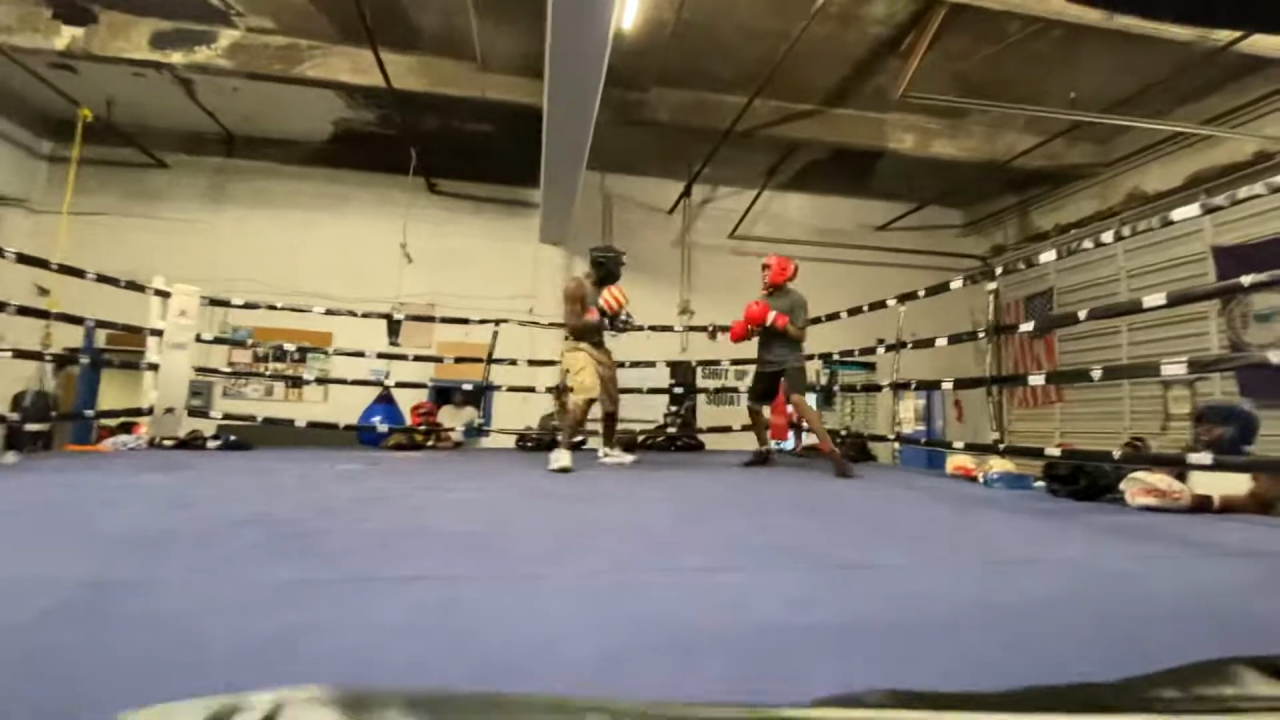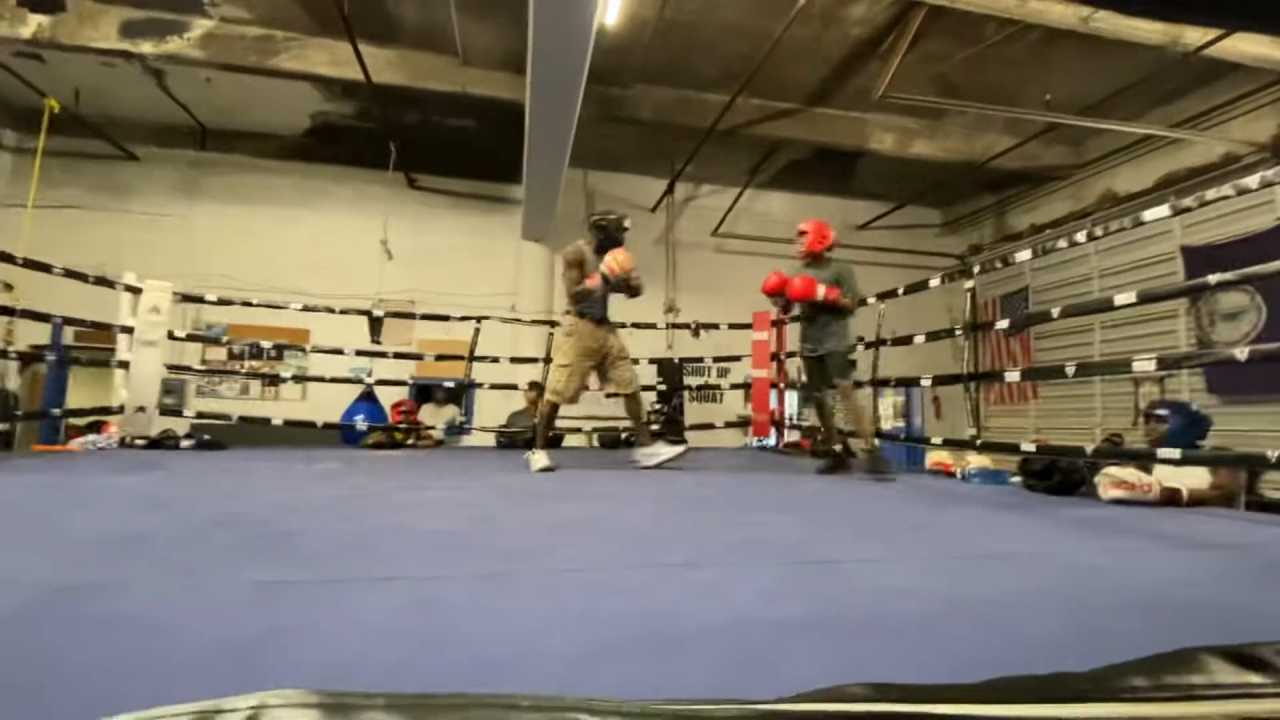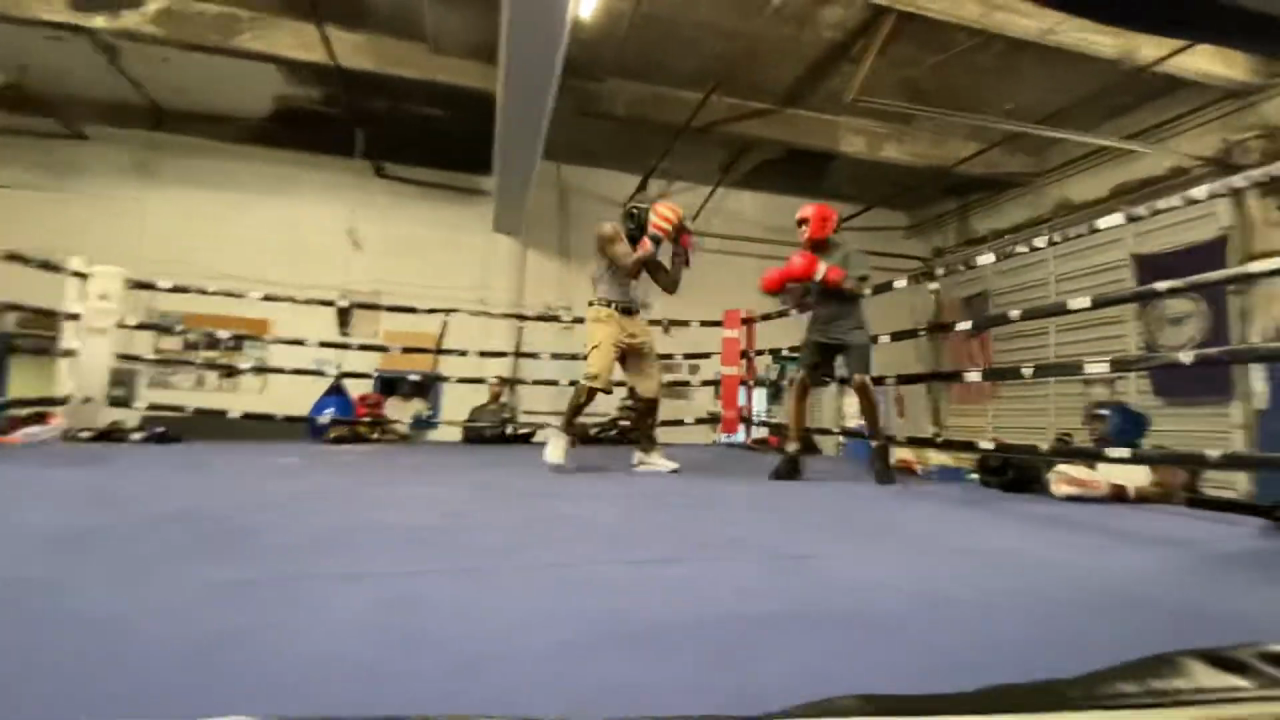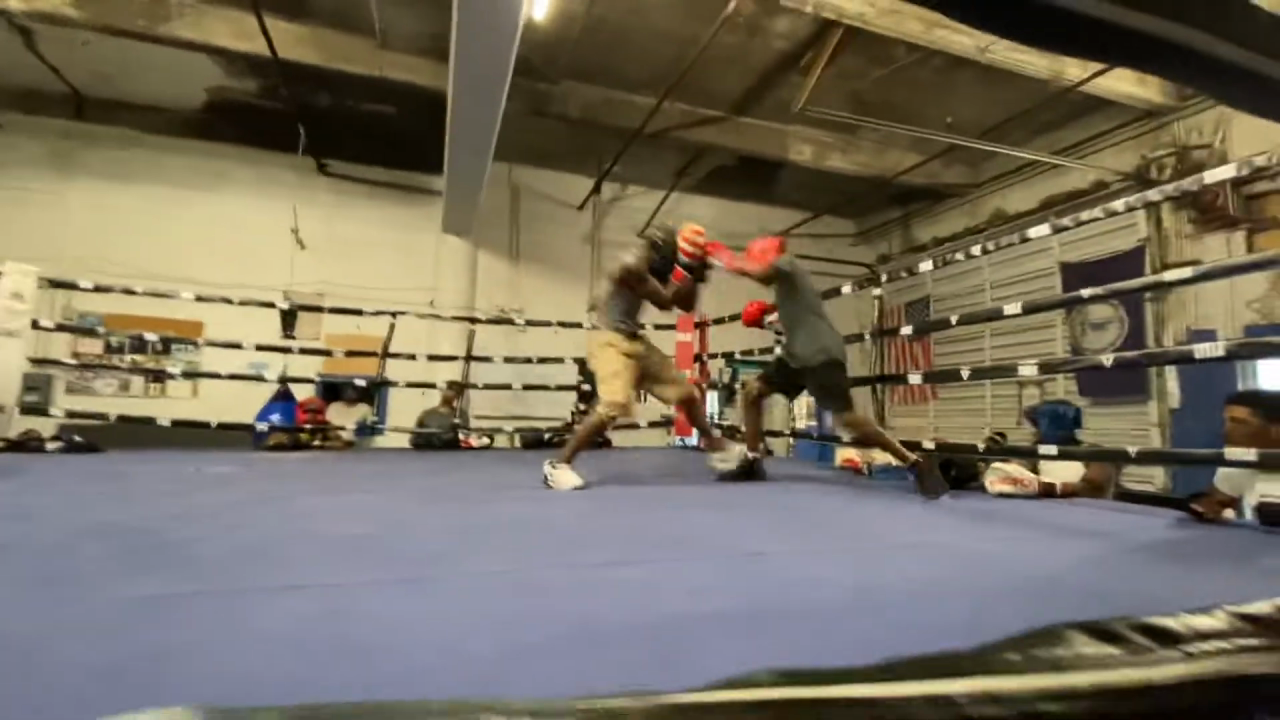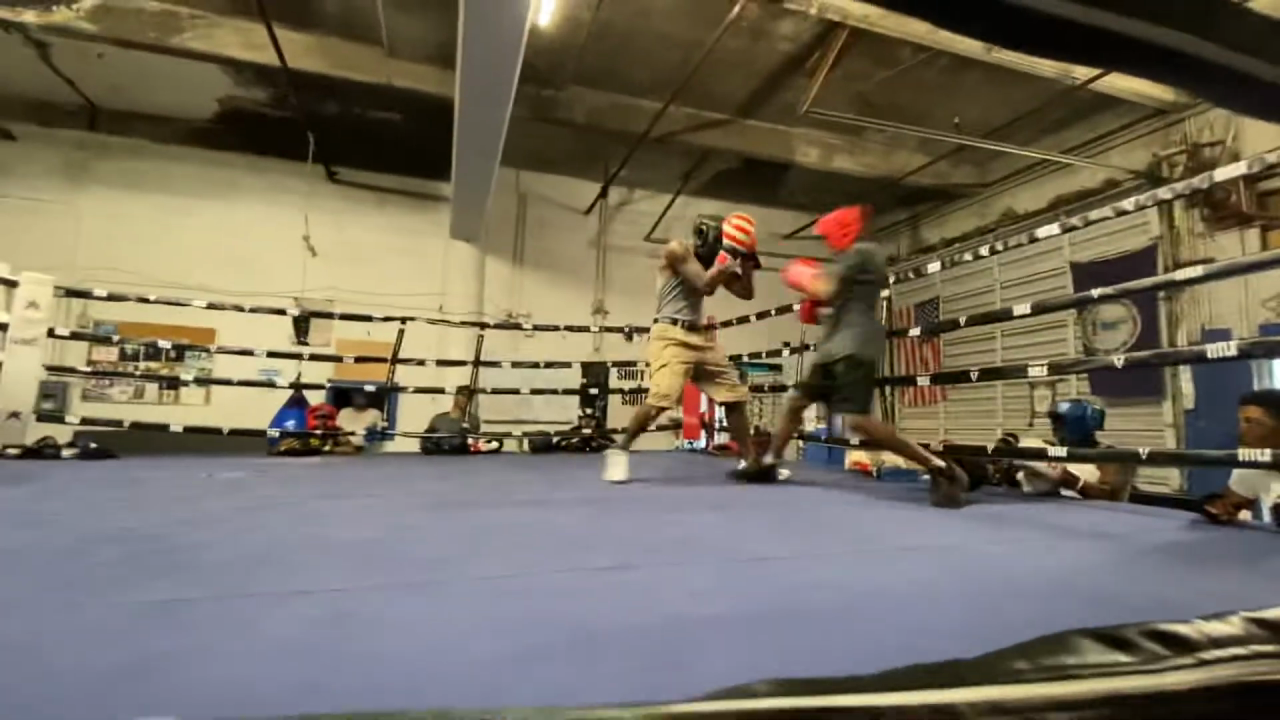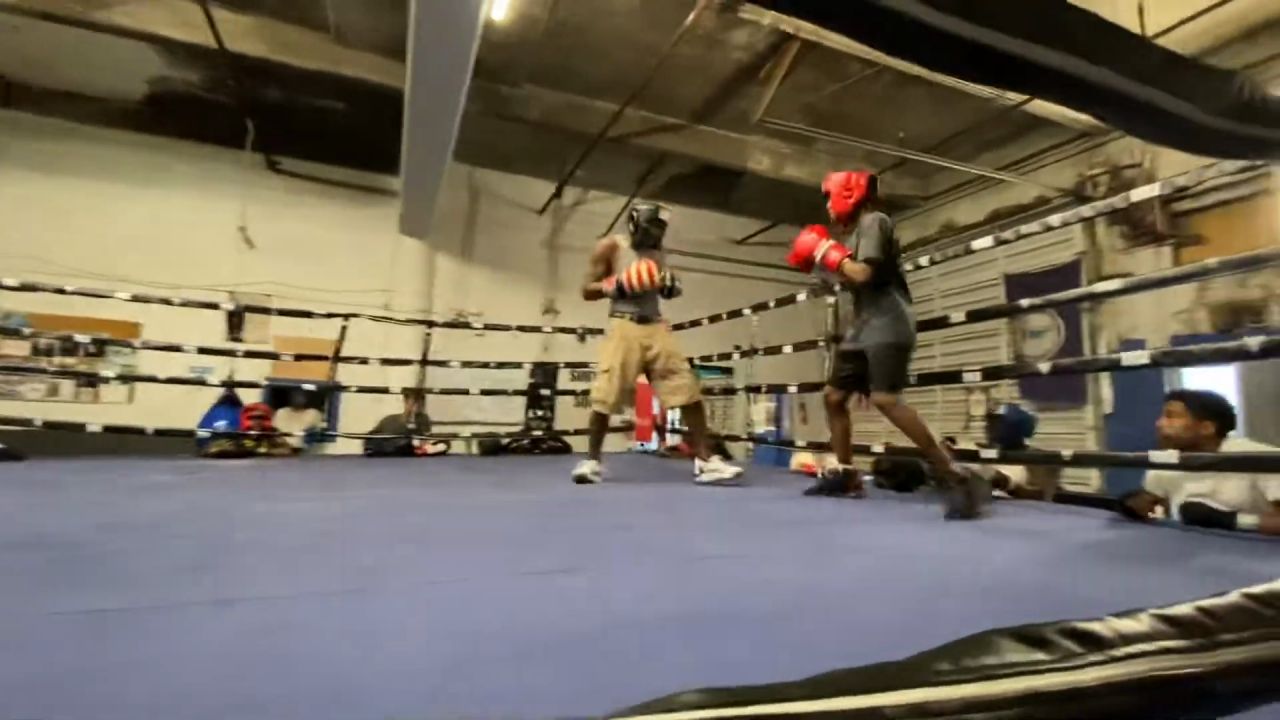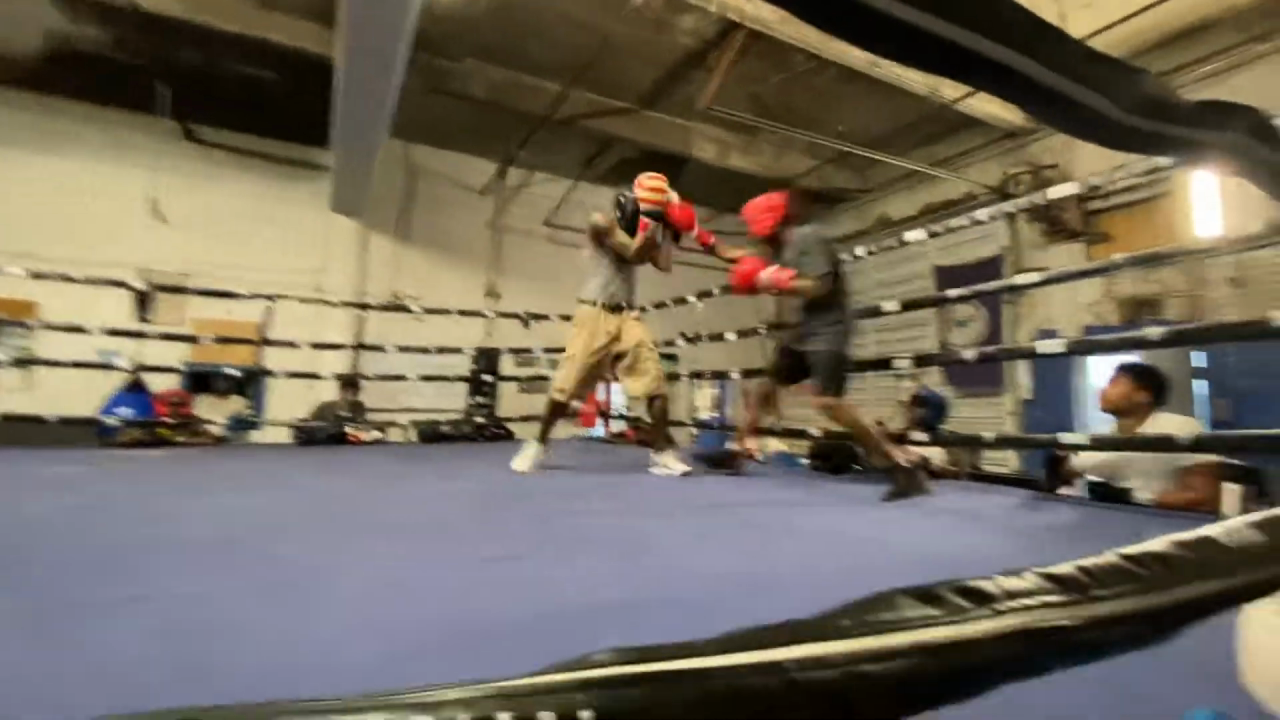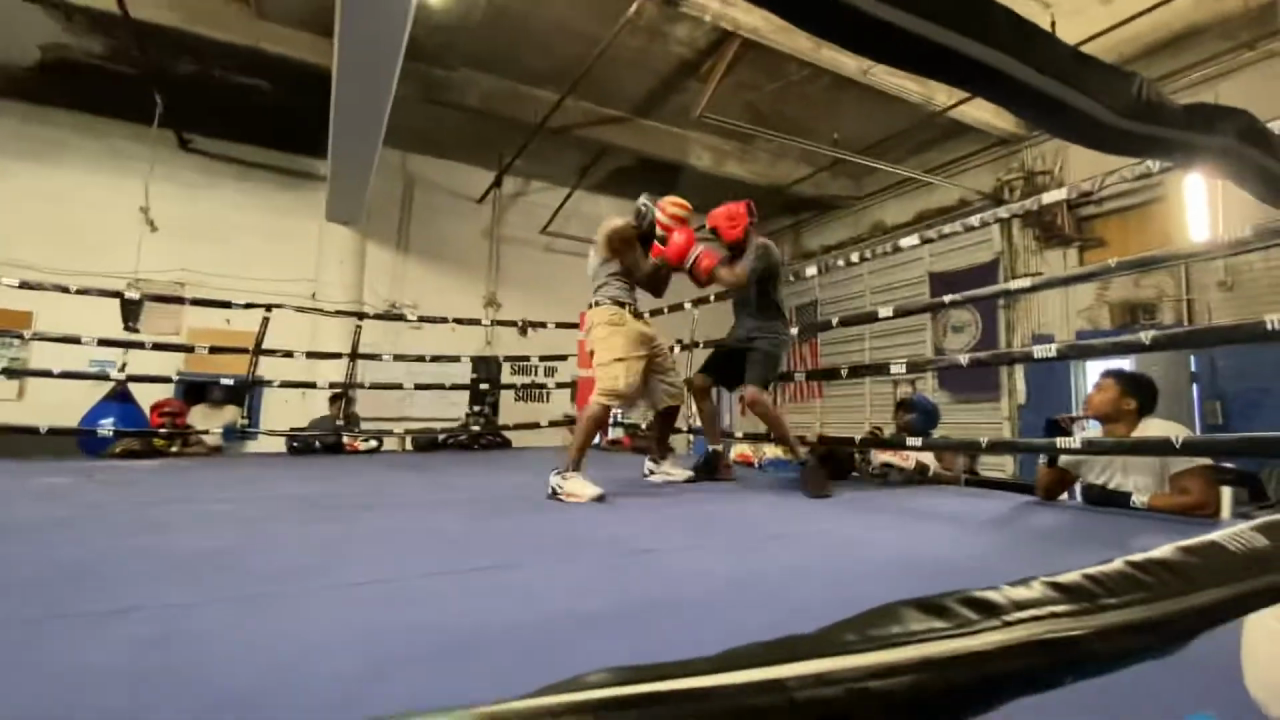
dt=0.4s
person 1, frame 1
left shoulder: (796, 299)
right shoulder: (763, 300)
left elbow: (799, 334)
left wrist: (773, 319)
right wrist: (746, 330)
left hip: (790, 361)
right hip: (766, 362)
left knee: (798, 402)
right knee: (753, 406)
left ankle: (833, 454)
right ankle: (763, 450)
person 1, frame 2
left shoulder: (839, 269)
right shoulder: (798, 272)
left elbow: (851, 306)
right elbow: (785, 308)
left wrist: (824, 293)
right wrist: (778, 294)
left hip: (835, 340)
right hip: (810, 344)
left knee: (843, 386)
right knee: (817, 396)
left ankle: (870, 449)
right ankle: (840, 452)
person 1, frame 3
left shoulder: (848, 253)
right shoulder: (803, 258)
left elbow: (857, 289)
left wrist: (825, 272)
right wrist: (778, 289)
left hip: (851, 330)
right hip: (820, 332)
left knee: (860, 382)
right knee: (800, 382)
left ankle: (878, 448)
right ankle: (792, 457)
person 1, frame 4
left shoulder: (787, 266)
right shoulder: (785, 283)
left elbow: (755, 269)
left wrist: (722, 255)
right wrist: (768, 316)
left hip: (819, 354)
right hip: (797, 353)
left knee: (847, 419)
right knee: (752, 391)
left ankle: (916, 463)
right ankle: (752, 464)
person 1, frame 5
left shoulder: (861, 252)
right shoulder: (867, 256)
left elbow: (825, 289)
left wrist: (800, 276)
right wrist: (820, 310)
left hip: (857, 348)
right hip: (837, 349)
left knee: (857, 420)
right knee: (795, 404)
right ankle: (768, 464)
person 1, frame 6
left shoulder: (874, 221)
right shoulder: (854, 229)
left elbow: (861, 274)
left wrist: (828, 253)
right wrist: (817, 258)
left hip: (889, 327)
right hip: (863, 331)
left knee: (885, 400)
right knee: (833, 398)
right ankle: (845, 475)
person 1, frame 7
left shoulder: (809, 236)
right shoulder: (785, 244)
left elbow: (819, 287)
right elbow: (753, 268)
left wrist: (773, 277)
left hip: (828, 331)
right hip: (804, 332)
left knee: (828, 402)
right knee: (764, 389)
left ankle: (904, 468)
person 1, frame 8
left shoulder: (762, 247)
right shoulder: (737, 254)
left elbow: (735, 280)
right elbow: (704, 281)
left wrist: (696, 256)
right wrist: (683, 257)
left hip: (766, 337)
right hip: (741, 335)
left knee: (753, 396)
right knee: (698, 384)
left ankle: (803, 461)
right ankle: (718, 457)
person 2, frame 1
left shoulder: (609, 289)
right shoulder: (576, 287)
right elbow: (572, 327)
left wrist: (619, 321)
right wrist: (598, 314)
left hip: (600, 349)
right hip: (578, 348)
left knee: (611, 404)
right knee: (587, 395)
left ankle: (608, 449)
right ankle: (562, 451)
person 2, frame 2
left shoulder: (612, 256)
right shoulder: (575, 253)
left elbow: (622, 287)
right elbow: (574, 295)
left wrist: (630, 285)
right wrist: (601, 278)
left hip: (604, 328)
right hip: (579, 326)
left knee: (629, 385)
right knee: (558, 392)
left ankle: (646, 448)
right ankle: (538, 450)
person 2, frame 3
left shoulder: (642, 245)
right shoulder: (609, 233)
left elbow: (670, 286)
right elbow: (631, 268)
left wrist: (680, 248)
right wrist: (654, 239)
left hip: (633, 319)
right hip: (603, 316)
left knee: (650, 389)
right knee: (596, 378)
left ankle: (647, 452)
right ankle: (562, 434)
person 2, frame 4
left shoulder: (655, 269)
right shoulder: (632, 266)
left elbow: (687, 306)
right elbow: (665, 303)
left wrist: (695, 271)
right wrist: (685, 267)
left hip: (634, 342)
right hip: (611, 343)
left knee: (685, 393)
right knee: (612, 407)
left ankle: (720, 452)
right ankle: (559, 465)
person 2, frame 5
left shoulder: (711, 259)
right shoulder: (677, 250)
left elbow: (747, 293)
right elbow: (706, 286)
left wrist: (747, 259)
right wrist: (729, 253)
left hip: (699, 336)
right hip: (668, 334)
left knee: (734, 395)
right knee: (661, 398)
left ankle: (751, 463)
right ankle: (620, 452)
person 2, frame 6
left shoulder: (656, 253)
right shoulder: (609, 247)
right elbow: (587, 291)
left wrist: (669, 286)
right wrist: (616, 284)
left hip: (657, 330)
right hip: (624, 328)
left knee: (688, 392)
right knee: (604, 398)
left ankle: (705, 461)
right ankle: (593, 462)
person 2, frame 7
left shoulder: (641, 232)
right shoulder: (601, 224)
left elbow: (665, 265)
right elbow: (634, 254)
left wrist: (669, 225)
right wrist: (648, 217)
left hip: (627, 318)
right hip: (595, 314)
left knee: (654, 383)
right knee: (567, 387)
left ankle: (663, 452)
right ankle: (537, 444)
person 2, frame 8
left shoulder: (640, 242)
right shoulder: (619, 230)
left elbow: (657, 290)
right elbow: (644, 280)
right wrist: (663, 244)
left hip: (634, 320)
right hip: (611, 317)
left knee: (671, 390)
right knee: (611, 390)
left ankle: (658, 460)
right ankle: (566, 474)
